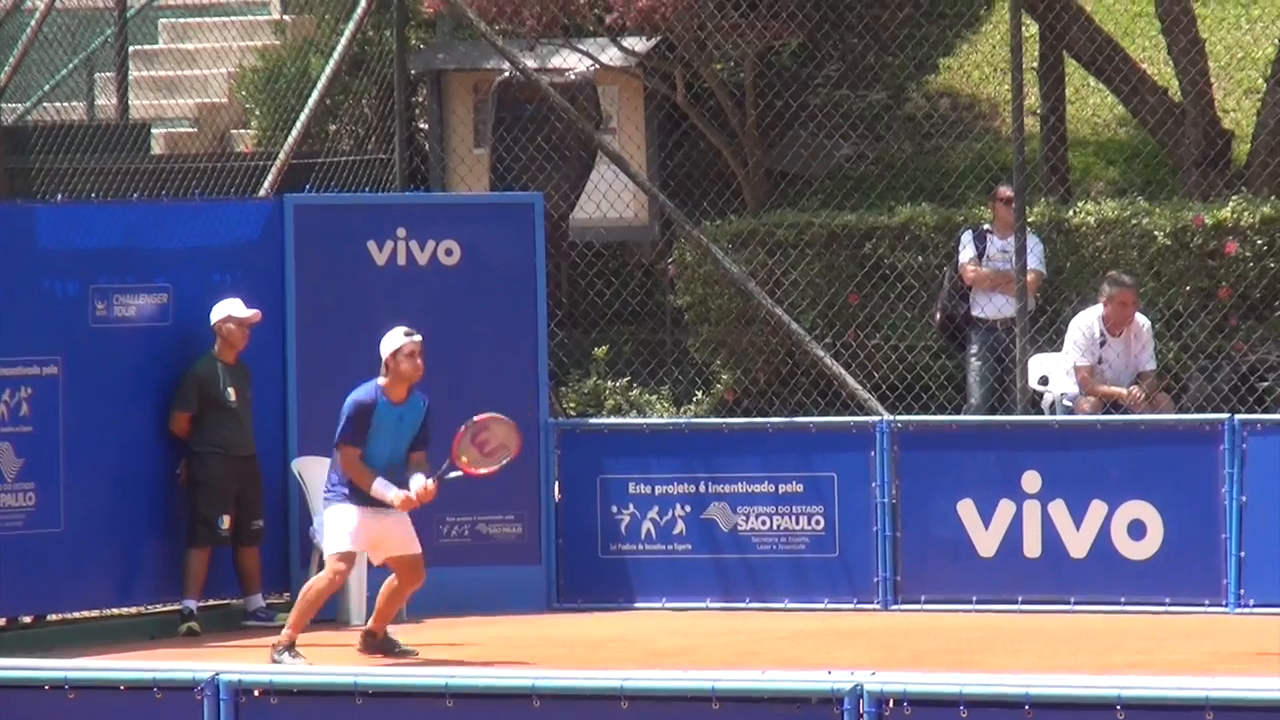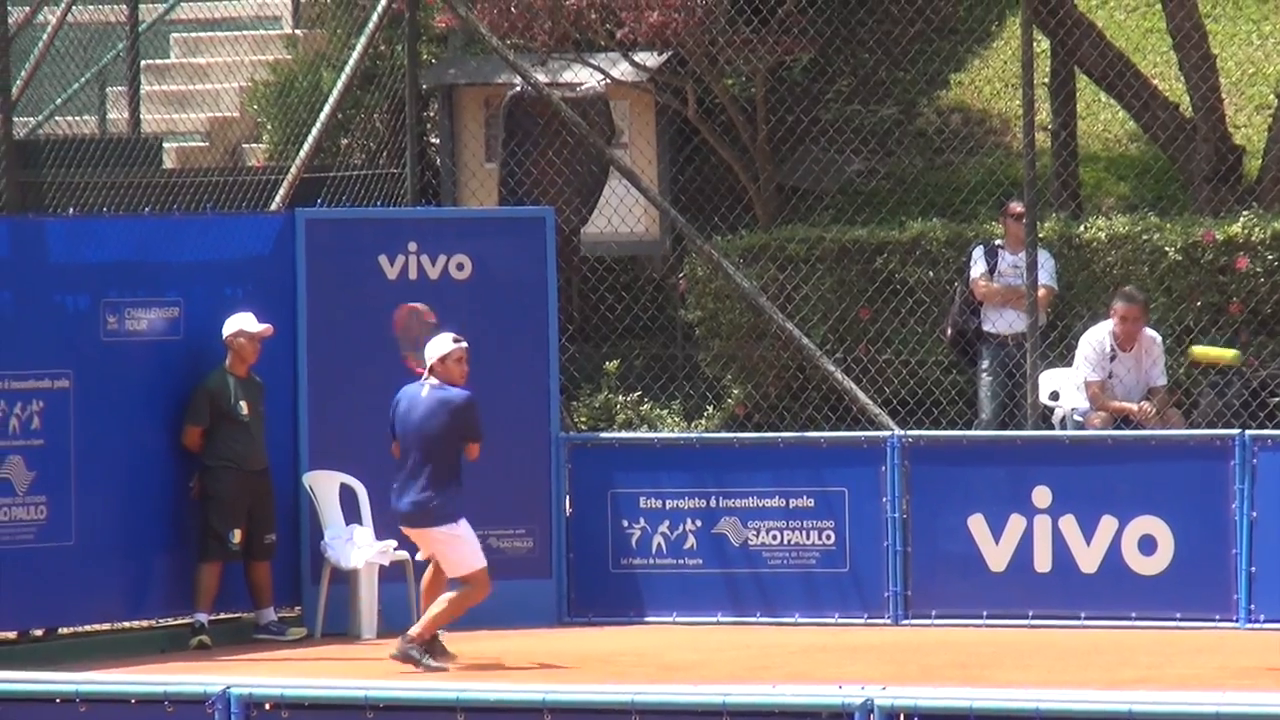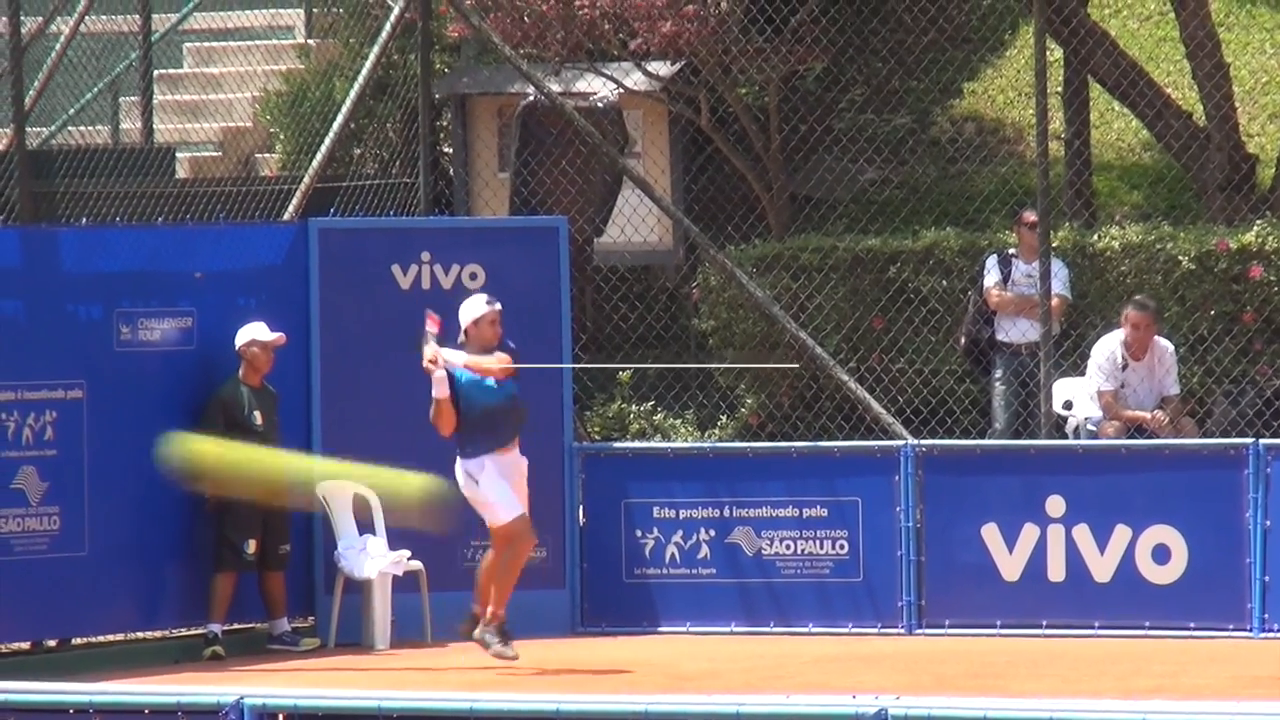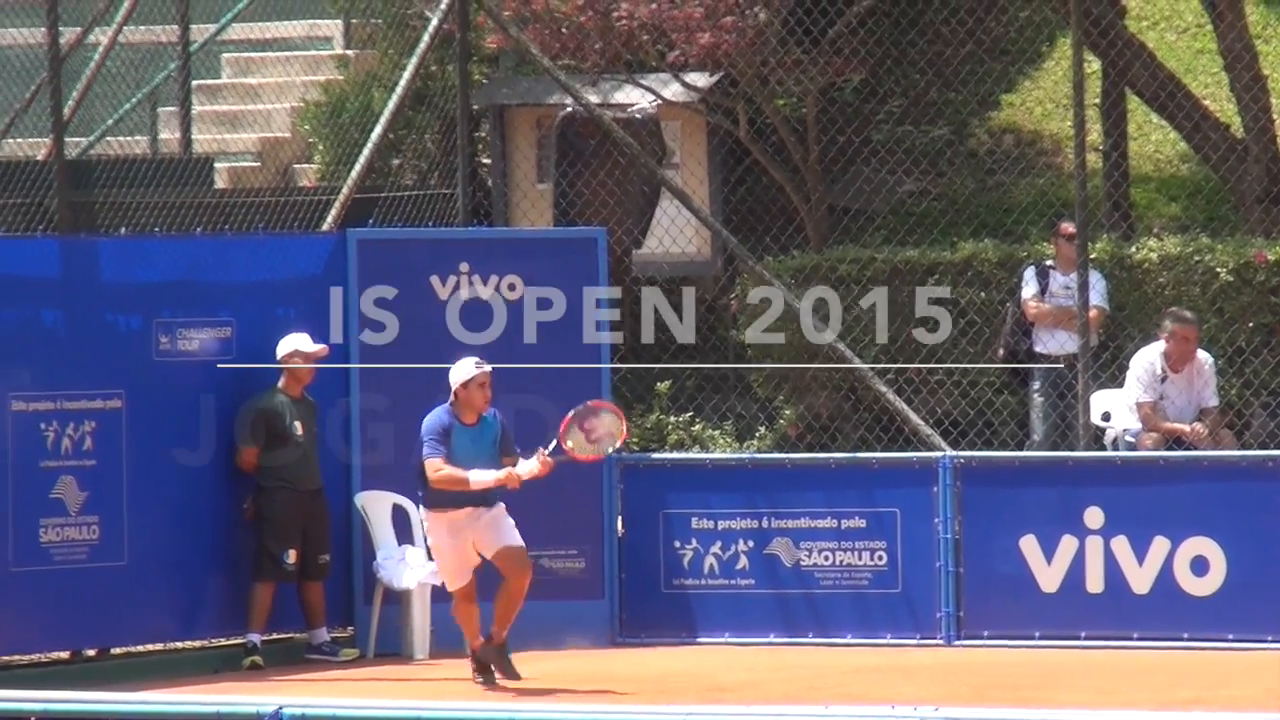
dt=0.5s
person 1, frame 1
left shoulder: (420, 404)
right shoulder: (363, 401)
left elbow: (415, 460)
right elbow: (347, 463)
left wrist: (419, 484)
right wrist: (393, 496)
left hip: (385, 505)
right hip: (347, 498)
left knee: (412, 572)
right knee: (337, 569)
left ankle: (374, 633)
right ankle: (284, 643)
person 1, frame 2
left shoulder: (404, 396)
right shoulder: (462, 400)
right elbow: (472, 451)
left hip: (405, 506)
right hip: (437, 510)
left knee: (443, 562)
right knee: (477, 585)
left ankle: (426, 638)
right ankle: (413, 640)
person 1, frame 3
left shoulder: (501, 349)
right shoulder: (445, 369)
left elbow: (502, 368)
right elbow: (445, 428)
left wrist: (451, 357)
right wrist: (439, 380)
left hip: (509, 458)
right hip: (477, 463)
left knee: (521, 538)
right knee: (516, 538)
left ankle: (482, 616)
right ankle: (493, 623)
person 1, frame 4
left shoulder: (494, 420)
right shoulder: (438, 423)
left elbow: (512, 467)
right elbow: (437, 475)
left wrist: (530, 467)
right wrist: (491, 476)
left hip: (487, 510)
right hip: (446, 517)
left knee: (520, 570)
right knee: (465, 595)
left ankle: (497, 641)
right ankle: (478, 650)
person 2, frame 1
left shoulder: (243, 371)
right shoulder: (202, 371)
right elbow: (178, 423)
left wrist: (238, 444)
right wrist: (206, 443)
left hip: (246, 462)
right hip: (213, 466)
left knee: (249, 537)
right knee: (203, 537)
left ankle: (255, 607)
right ankle: (189, 611)
person 2, frame 2
left shoulder: (256, 384)
right shoulder: (213, 385)
right elbow: (190, 437)
left wrist: (250, 458)
right wrist: (218, 456)
left hip: (258, 476)
right hip: (224, 480)
left knee: (261, 552)
right knee: (214, 551)
left ankle: (266, 621)
right ankle: (200, 624)
person 2, frame 3
left shoulder: (270, 394)
right shoulder: (227, 395)
left knee: (274, 562)
right knee: (229, 561)
left ankle: (280, 631)
right ankle: (214, 634)
person 2, frame 4
left shoulder: (309, 405)
right shoulder: (267, 405)
right elbow: (246, 458)
left wrist: (307, 479)
right wrist: (275, 478)
left hip: (312, 496)
right hip: (279, 500)
left knee: (314, 572)
right knee: (269, 571)
left ankle: (318, 640)
right ankle: (253, 644)
person 3, frame 1
left shoulder: (1031, 241)
right shoulder: (972, 237)
left elbow: (1030, 285)
right elbow: (970, 275)
left wrist: (988, 278)
right wrist: (1012, 274)
right hip: (983, 330)
left knee: (1017, 401)
right knee: (977, 402)
person 3, frame 2
left shoulder: (1042, 257)
right shoulder: (983, 252)
left elbow: (1041, 301)
right elbow: (981, 291)
left wrist: (998, 294)
right wrist: (1023, 290)
left hip: (1029, 344)
right hip: (993, 345)
left knee: (1028, 416)
right knee: (988, 417)
person 3, frame 3
left shoulder: (1056, 266)
right shoulder: (997, 261)
left elbow: (1055, 310)
right elbow: (994, 299)
left wrist: (1012, 303)
right wrist: (1037, 299)
right hip: (1007, 354)
right knee: (1002, 427)
person 3, frame 4
left shoulder: (1094, 277)
right shoulder: (1035, 273)
left elbow: (1093, 322)
right elbow: (1032, 311)
left wrist: (1049, 315)
right wrist: (1075, 311)
right hip: (1045, 366)
right knee: (1039, 438)
